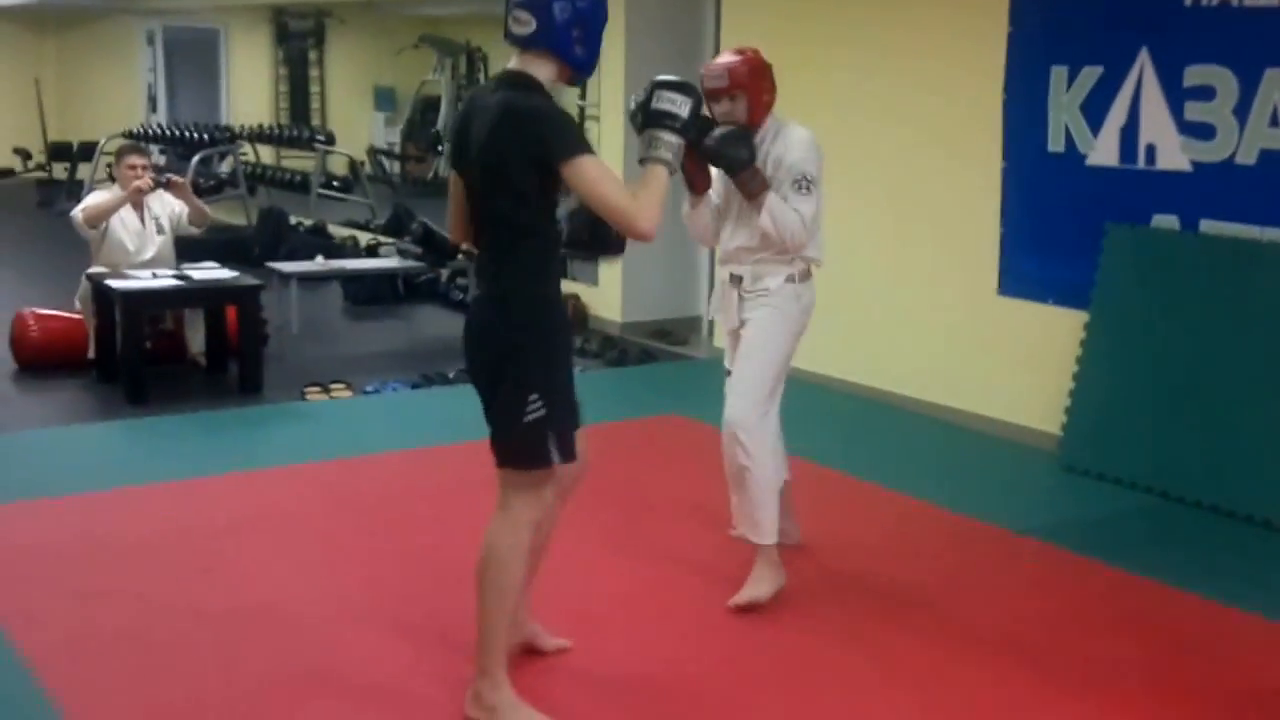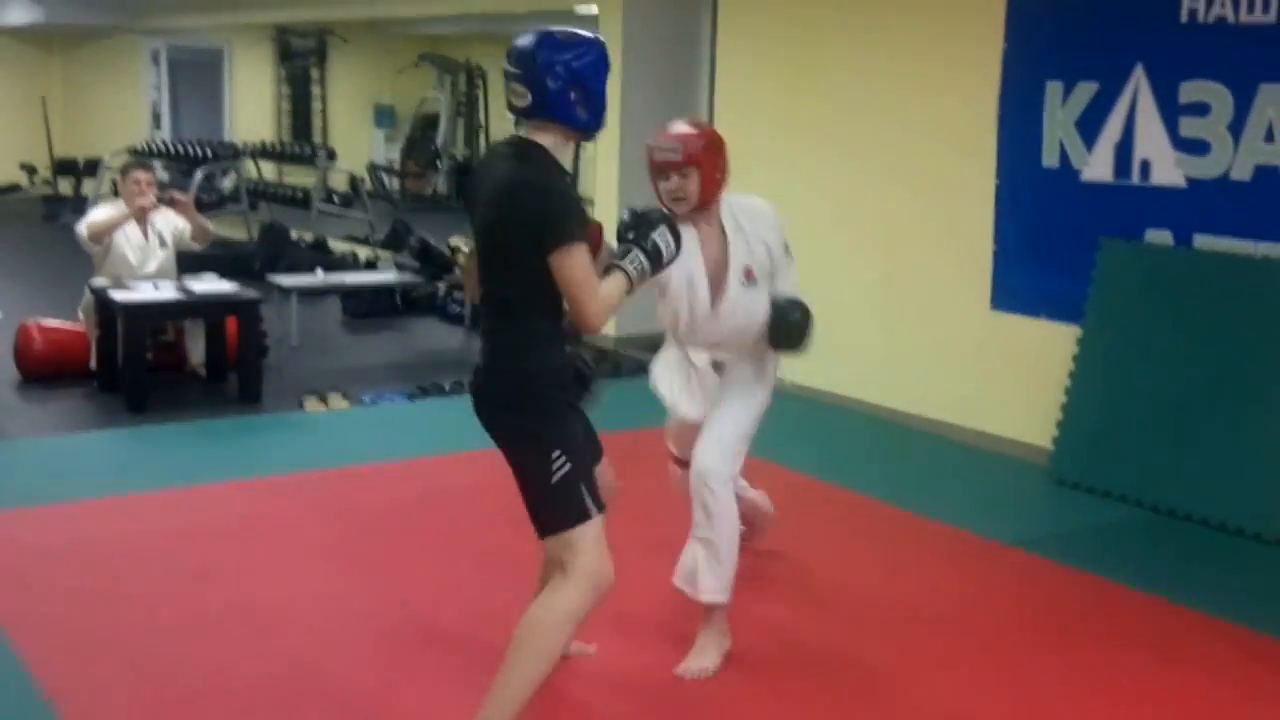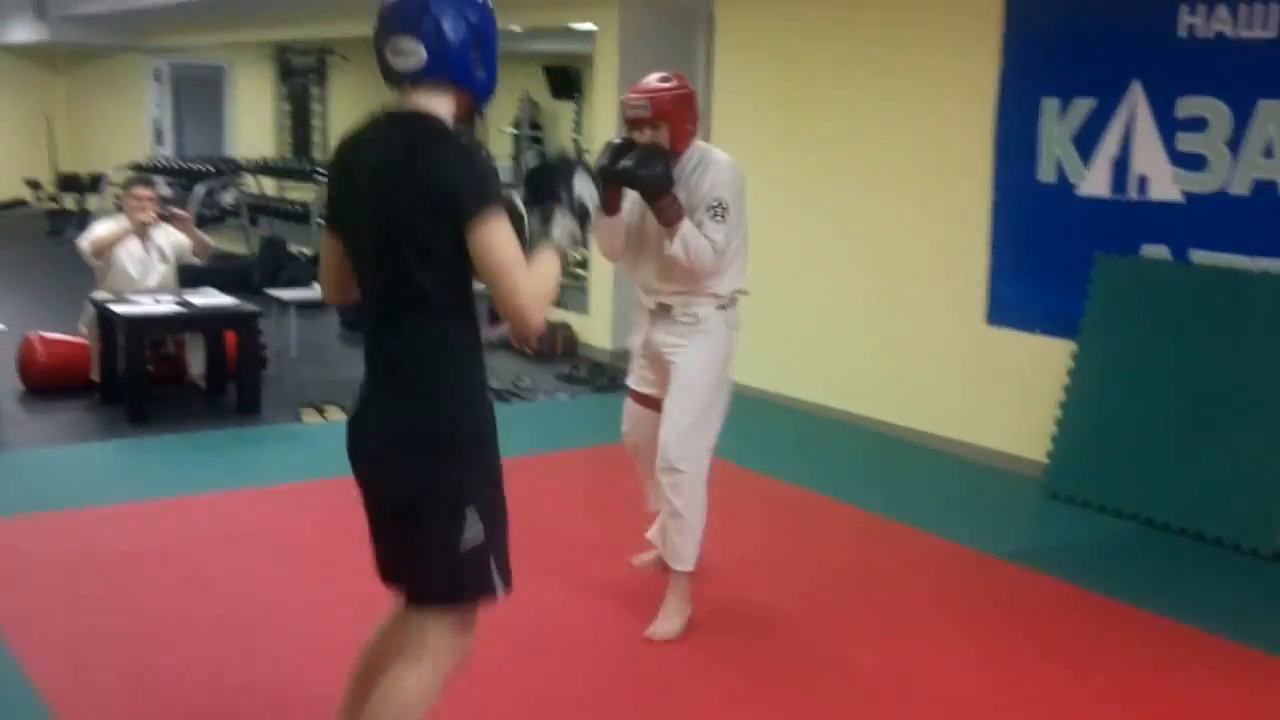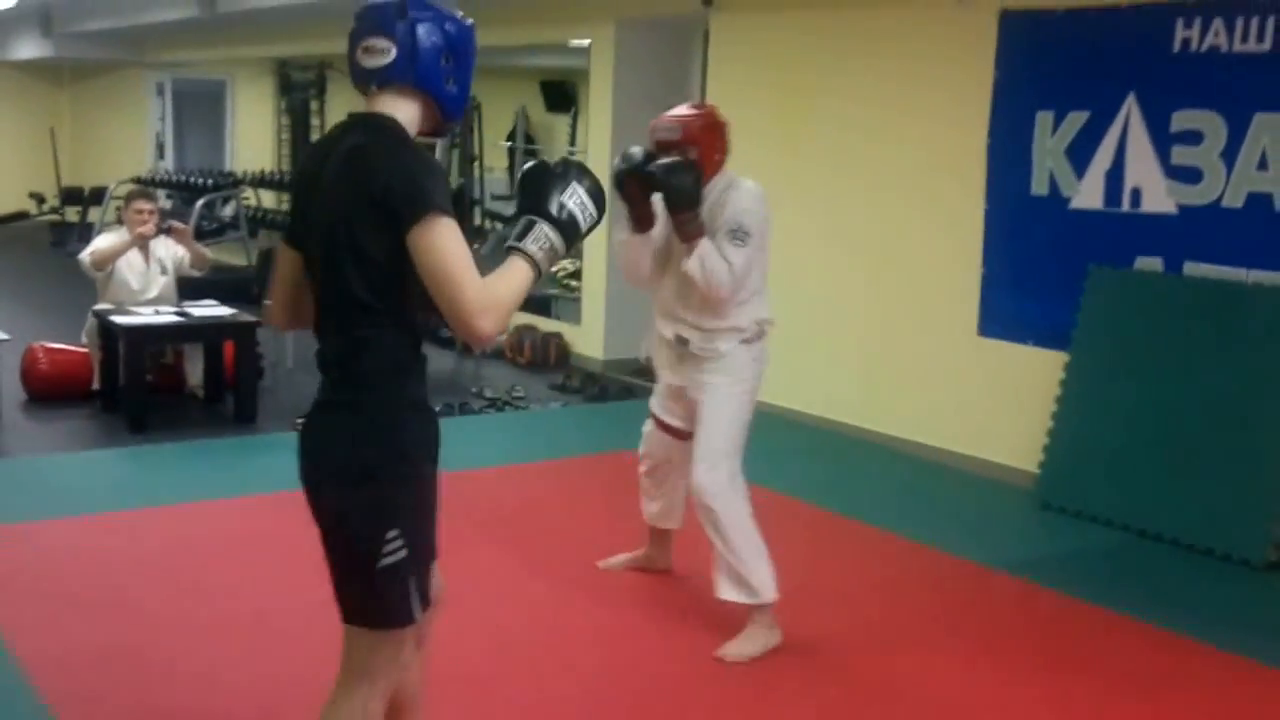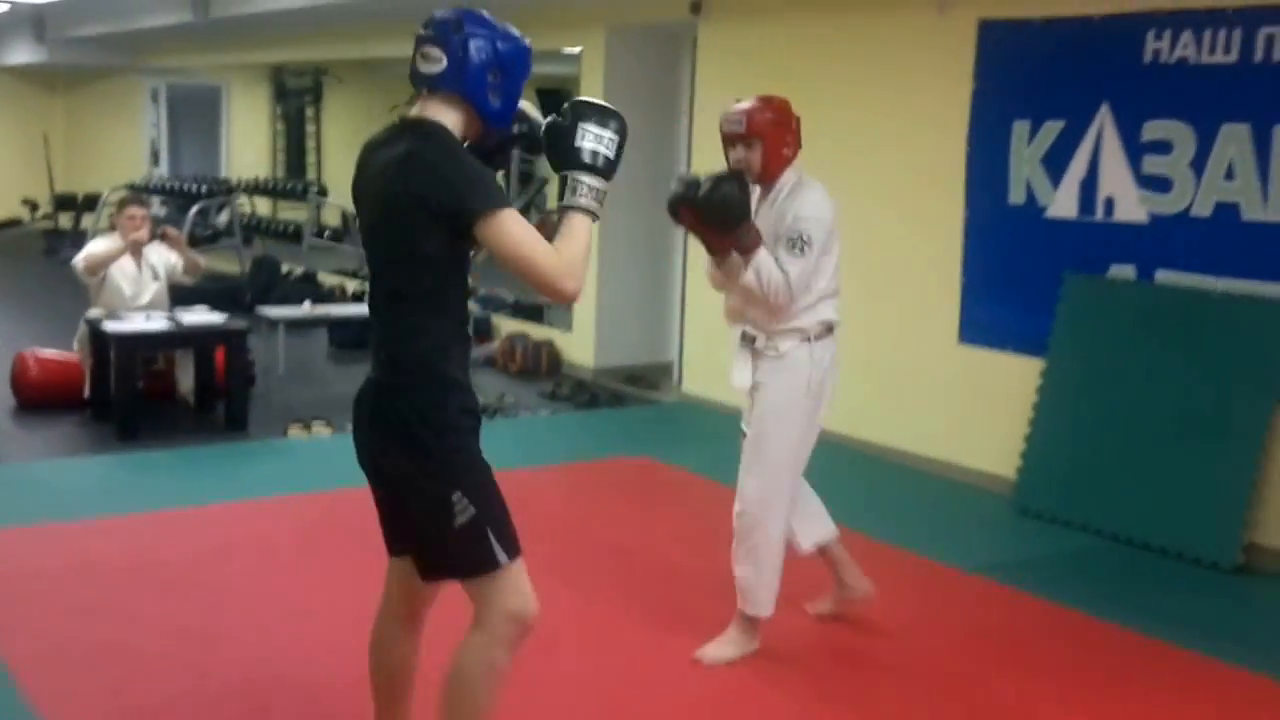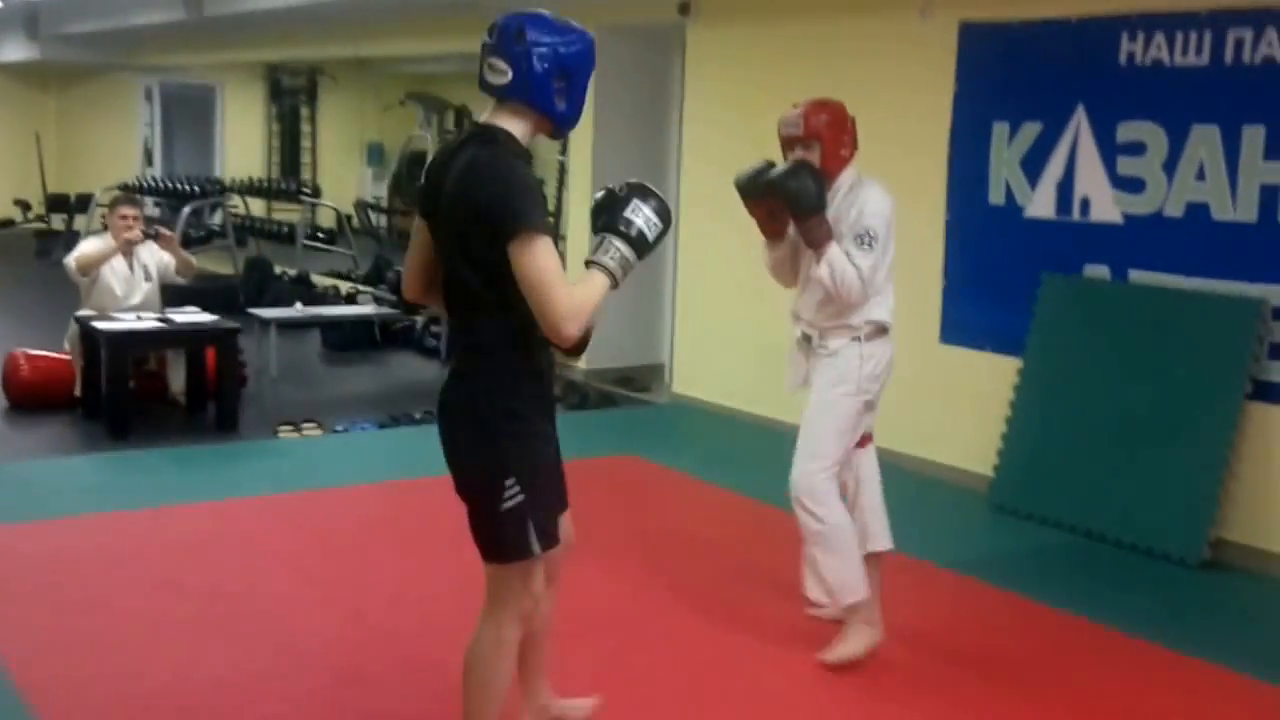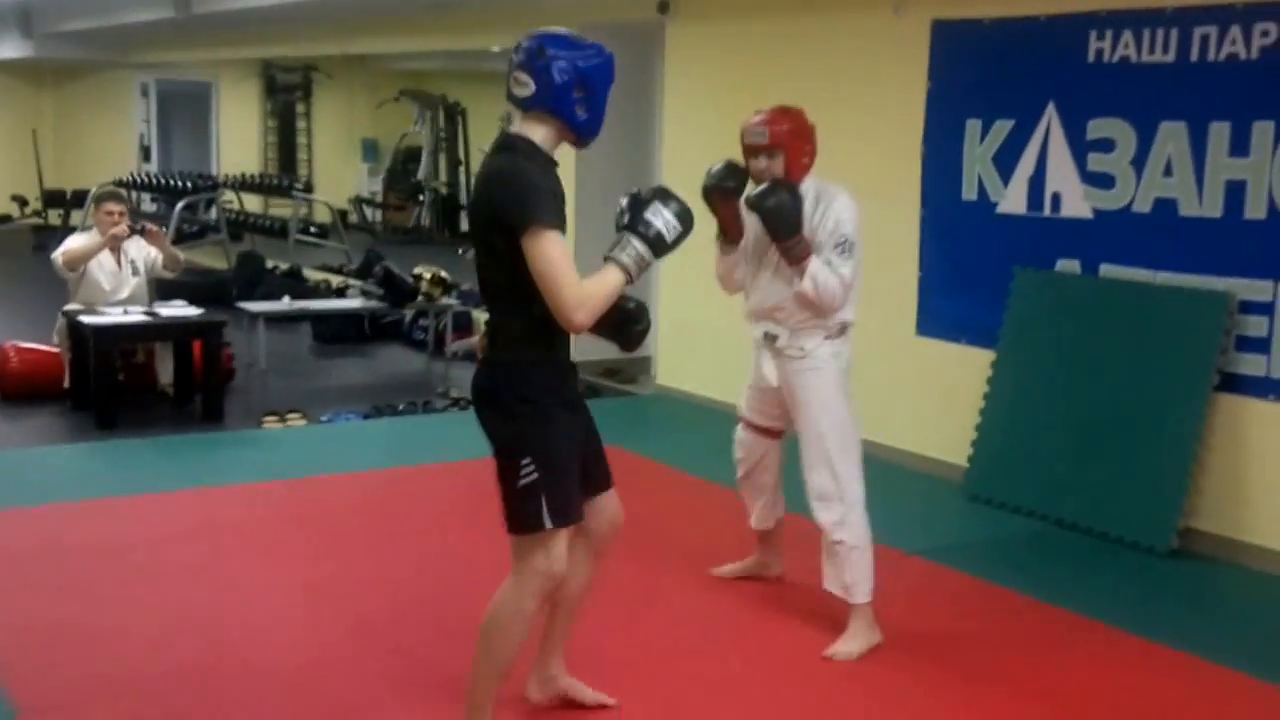
dt=0.5s
person 1, frame 1
left shoulder: (480, 106)
right shoulder: (540, 117)
left elbow: (461, 226)
right elbow: (639, 221)
right wrist: (664, 140)
left hip: (504, 314)
right hip: (523, 323)
left knee: (560, 474)
right knee: (524, 502)
left ankle: (514, 622)
person 1, frame 2
left shoulder: (497, 166)
right shoulder: (549, 192)
right elbow: (588, 309)
right wrist: (639, 254)
left hip: (508, 372)
right hip: (532, 385)
left knee: (593, 484)
right knee: (586, 574)
left ankle: (547, 639)
person 1, frame 3
left shoulder: (355, 154)
right shoulder: (457, 159)
left elbow: (337, 286)
right elbow: (526, 311)
right wrist: (560, 235)
left hip: (383, 417)
right hip: (443, 422)
left knee: (424, 607)
right knee: (439, 638)
person 1, frame 4
left shoulder: (327, 158)
right shoulder: (403, 167)
left elbow: (284, 308)
right elbow: (480, 319)
right wrist: (544, 232)
left hip: (355, 424)
right hip: (377, 436)
left knee: (412, 612)
person 1, frame 5
left shoulder: (383, 154)
right shoulder: (449, 166)
right elbow: (562, 280)
right wrist: (584, 181)
left hip: (394, 407)
right hip: (427, 417)
left knee: (410, 592)
right knee: (509, 607)
person 1, frame 6
left shoulder: (456, 161)
right shoulder: (508, 178)
left elbow: (417, 284)
right elbow: (564, 321)
right wrist: (618, 246)
left hip: (505, 397)
right hip: (499, 407)
left knee: (552, 549)
right knee: (514, 594)
person 1, frame 7
left shoulder: (518, 166)
right shoulder: (522, 178)
right elbow: (571, 306)
left wrist: (605, 309)
right wrist: (636, 247)
left hip: (547, 380)
right hip: (522, 389)
left knee: (600, 521)
right knee: (541, 567)
person 2, frame 1
left shoulder: (795, 144)
right shoulder: (729, 145)
left elbow: (794, 233)
right elbow: (706, 233)
left wrist: (749, 177)
right wrist: (696, 174)
left hip: (778, 292)
right hip: (737, 290)
left knee: (742, 417)
right knee: (754, 411)
left ankle: (768, 559)
right ankle: (781, 518)
person 2, frame 2
left shoulder: (757, 218)
left elbow: (789, 285)
left wrist: (788, 318)
left hip: (747, 370)
right hip: (686, 369)
left knee: (711, 475)
right knee: (695, 468)
left ankle: (716, 627)
right ankle: (751, 507)
person 2, frame 3
left shoulder: (717, 170)
right shoulder: (641, 171)
left elbow: (705, 258)
right elbow: (618, 250)
left wrist: (665, 199)
right wrist: (610, 192)
left hip: (702, 324)
right hip: (654, 319)
left knee: (682, 452)
right knee: (640, 435)
left ankle: (679, 590)
right ankle: (672, 536)
person 2, frame 4
left shoulder: (743, 198)
right shoulder: (673, 196)
left elbow: (723, 284)
right elbow: (643, 271)
left wrist: (688, 218)
right wrist: (641, 208)
left hip: (729, 356)
right hip: (682, 351)
left knee: (714, 479)
right knee: (660, 451)
left ankle: (763, 618)
right ankle: (656, 549)
person 2, frame 5
left shoulder: (807, 202)
right shoulder: (754, 197)
left elbow: (782, 291)
right elbow: (730, 279)
left wrist: (739, 229)
right wrist: (707, 229)
left hip: (796, 356)
right hip: (764, 352)
left knee: (761, 489)
right knee: (773, 475)
left ankle: (747, 624)
right ankle: (847, 576)
person 2, frame 6
left shoulder: (869, 200)
right shoulder: (815, 197)
left elbow: (851, 285)
right elbow: (789, 272)
left wrist: (812, 224)
right wrist: (770, 219)
left hip: (852, 353)
right hip: (826, 349)
left knee: (811, 481)
right knee: (852, 472)
left ankle: (861, 617)
right ankle: (855, 596)
person 2, frame 7
left shoulder: (834, 205)
right shoulder: (758, 204)
left elbow: (832, 294)
right elbow: (733, 281)
left wrist: (792, 238)
right wrist: (729, 221)
left hip: (815, 353)
right hip: (771, 348)
left knee: (834, 481)
right knee: (752, 454)
left ankle: (862, 616)
right ankle: (768, 556)
person 3, frame 1
left shoulder: (164, 200)
right shoulder: (102, 198)
left elbow: (201, 223)
right elbow: (83, 220)
left wrist: (187, 197)
right wrist: (127, 196)
left ankle: (200, 352)
person 3, frame 2
left shoulder: (167, 216)
right shoulder: (106, 213)
left elbow: (204, 238)
right elbow: (88, 235)
left wrist: (190, 214)
right wrist: (131, 213)
right knee: (96, 302)
left ankle: (200, 362)
person 3, frame 3
left shoulder: (168, 231)
right shoulder: (108, 228)
left elbow: (205, 253)
right elbow: (91, 251)
left wrist: (190, 230)
right wrist: (132, 229)
right knee: (98, 315)
left ankle: (199, 375)
person 3, frame 4
left shoulder: (168, 243)
right shoulder: (109, 240)
left elbow: (203, 265)
right elbow: (92, 263)
left wrist: (188, 243)
right wrist: (132, 241)
right knee: (99, 323)
left ankle: (197, 384)
person 3, frame 5
left shoulder: (160, 251)
right shoulder: (102, 246)
left elbow: (196, 273)
right elbow: (85, 268)
left wrist: (182, 249)
right wrist: (126, 246)
right knee: (91, 329)
left ankle: (189, 391)
person 3, frame 6
left shoulder: (152, 249)
right shoulder: (93, 245)
left elbow: (188, 273)
right elbow: (77, 268)
left wrist: (174, 249)
right wrist: (118, 246)
left ankle: (181, 391)
person 3, frame 7
left shoulder: (139, 244)
right shoulder: (80, 241)
left elbow: (175, 267)
right elbow: (64, 263)
left wrist: (161, 244)
right wrist: (105, 242)
right knee: (69, 323)
left ankle: (169, 382)
